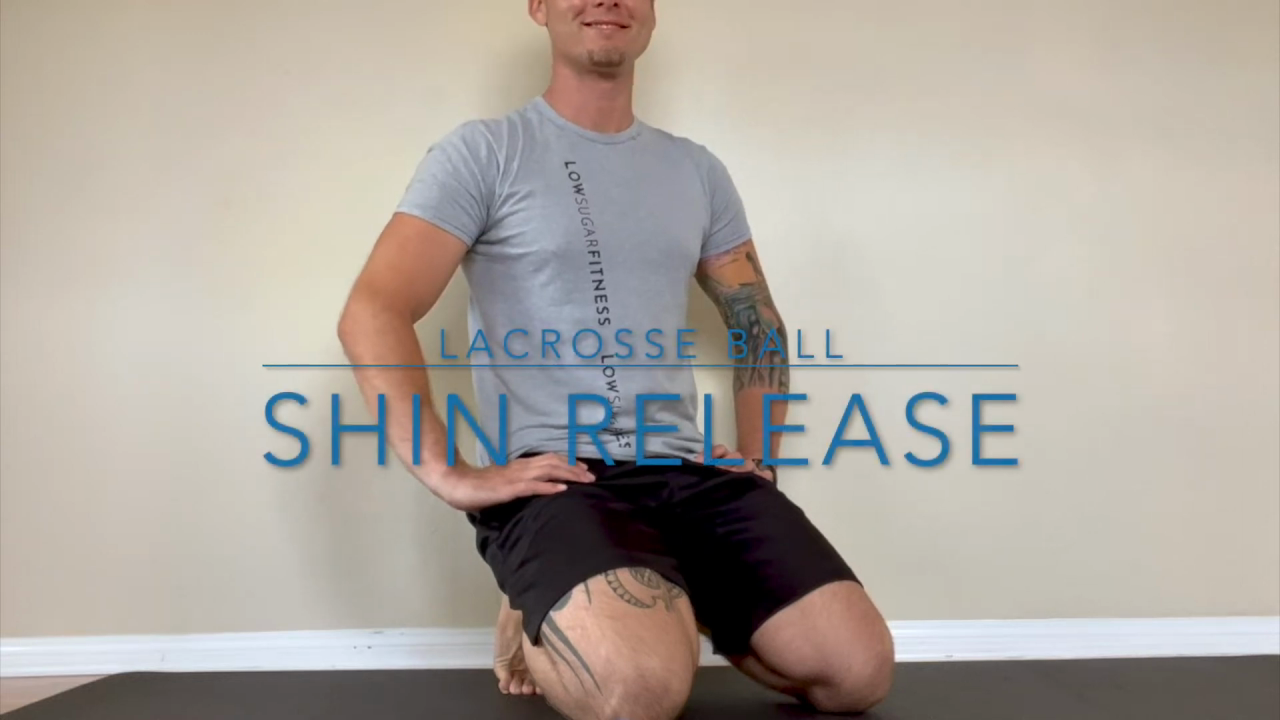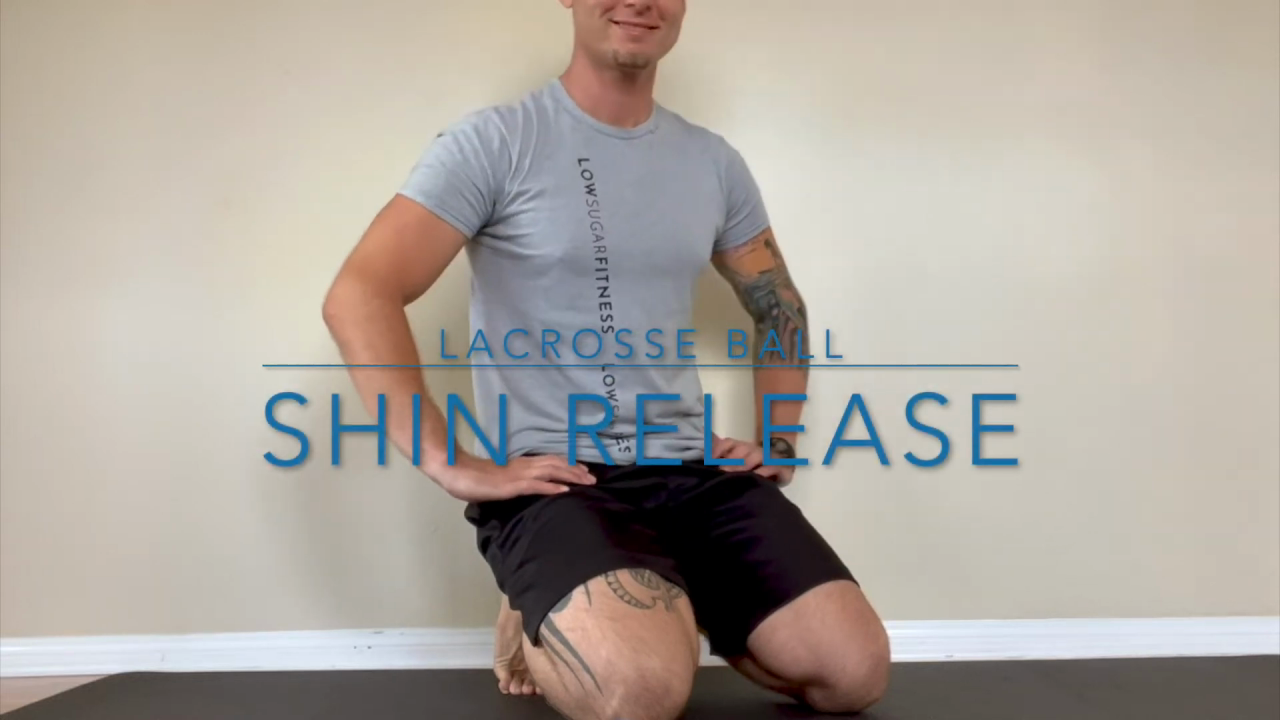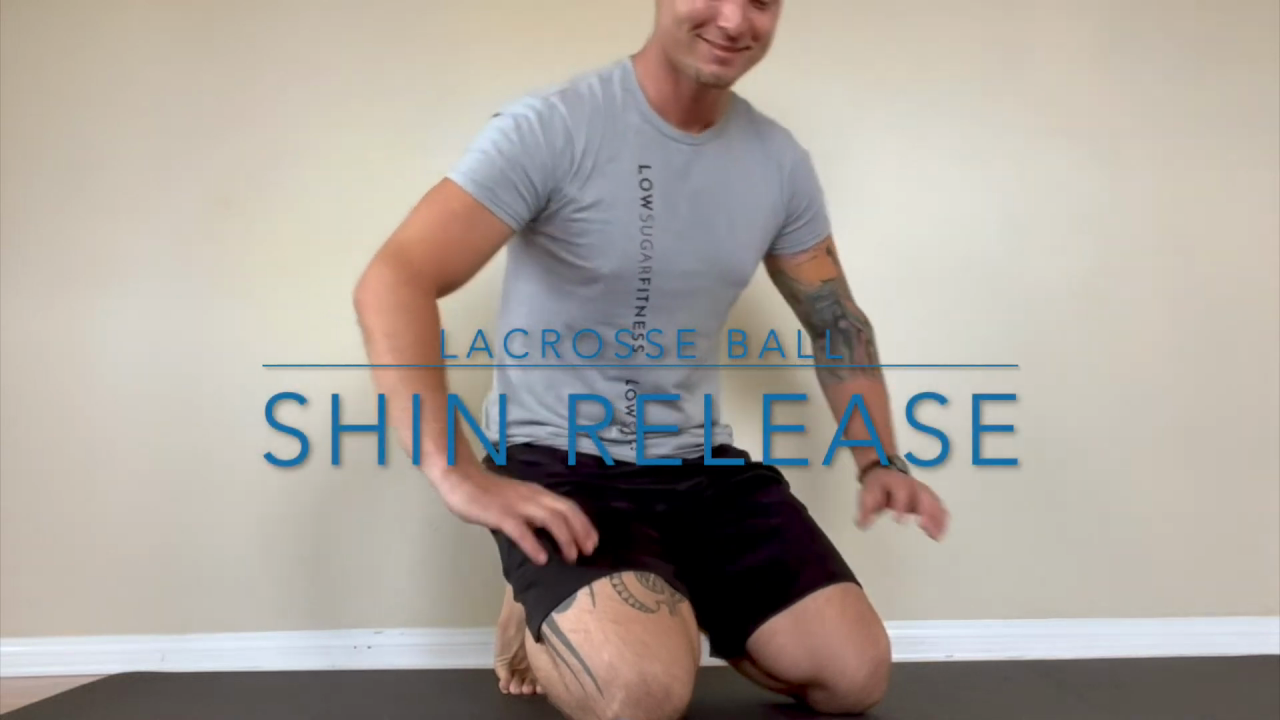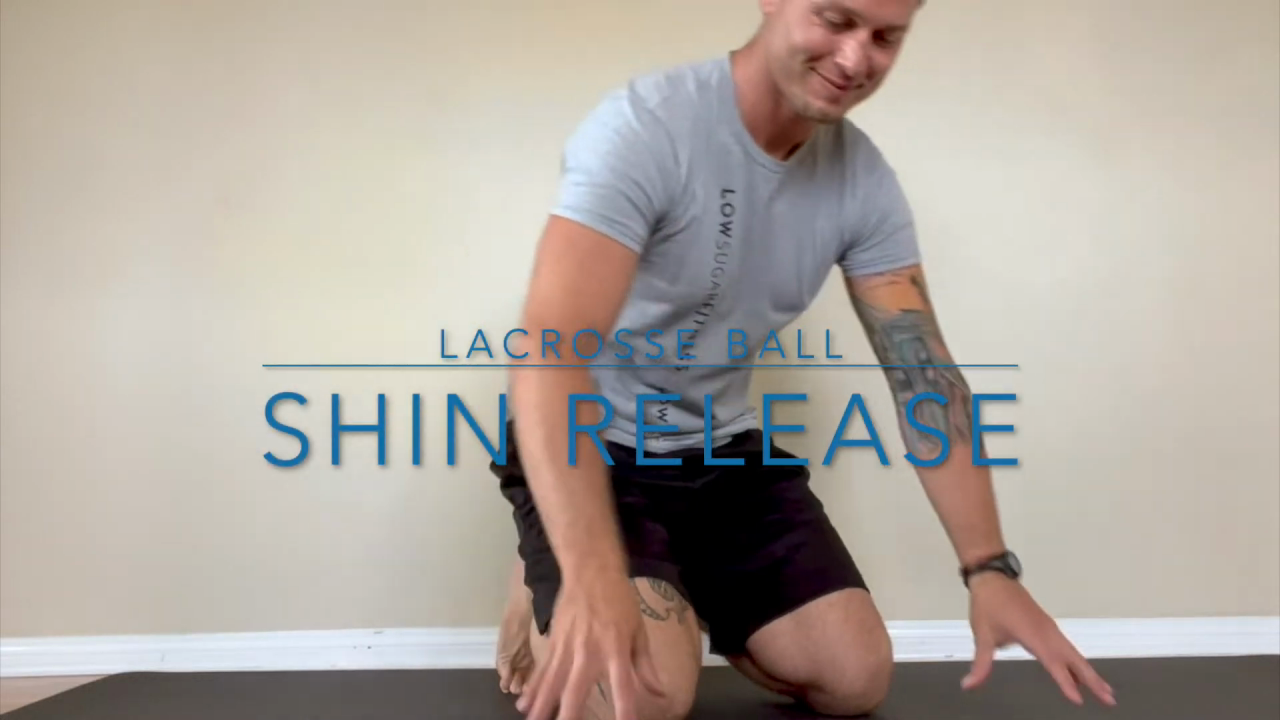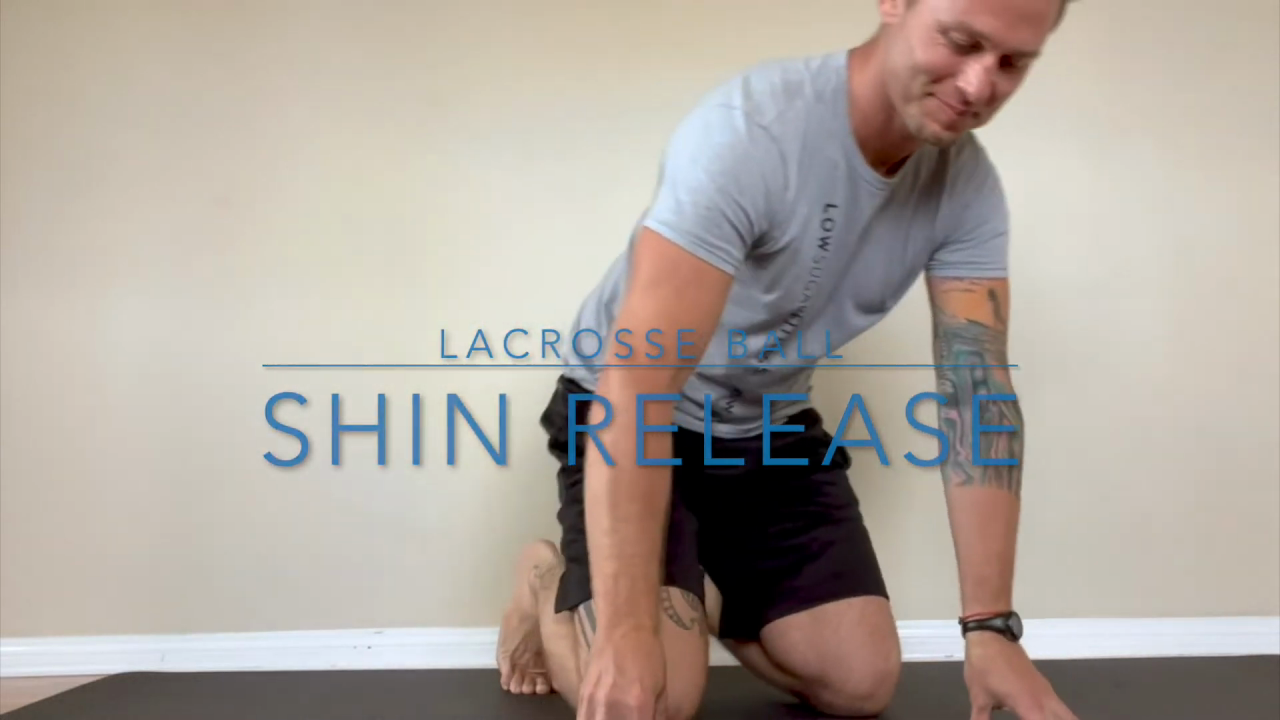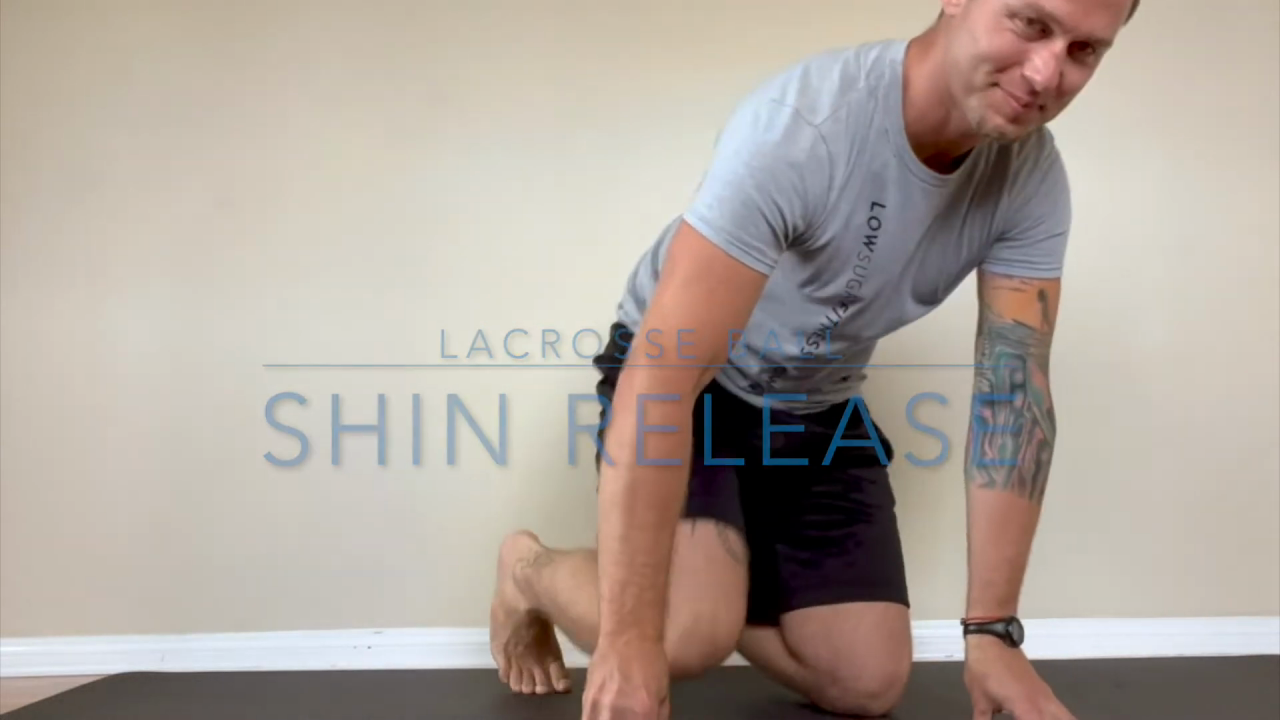
dt=0.3s
person 1, frame 1
left shoulder: (697, 170)
right shoulder: (483, 153)
left elbow: (759, 325)
right elbow: (372, 315)
left wrist: (757, 457)
right wrist: (449, 473)
left hip: (688, 470)
right hip: (551, 477)
left ankle: (670, 603)
right ankle: (542, 619)
person 1, frame 2
left shoulder: (713, 161)
right shoulder: (495, 142)
left elbow: (779, 309)
right elbow: (360, 298)
left wrist: (776, 442)
right wrist: (449, 463)
left hip: (694, 468)
right hip: (550, 476)
left ankle: (669, 603)
right ankle: (545, 619)
person 1, frame 3
left shoulder: (779, 161)
right shoulder: (551, 127)
left elbow: (836, 321)
right elbow: (393, 286)
left wrist: (878, 461)
right wrist: (458, 472)
left hip: (702, 463)
right hip: (558, 466)
left ankle: (668, 607)
right ankle: (533, 614)
person 1, frame 4
left shoulder: (863, 180)
right shoulder: (644, 128)
left elbow: (921, 370)
right elbow: (544, 346)
left wrist: (992, 572)
right wrist: (593, 568)
left hip: (723, 453)
right hip: (591, 449)
left ankle: (685, 600)
right ankle: (549, 600)
person 1, frame 5
left shoulder: (968, 187)
right shoulder: (747, 133)
left elbow: (977, 396)
right elbow: (637, 376)
left wrist: (989, 627)
right wrist: (624, 626)
left hip: (775, 434)
right hip: (638, 421)
left ankle: (690, 594)
right ankle: (544, 589)
person 1, frame 6
left shoulder: (1034, 178)
right shoulder: (799, 125)
left elbow: (1014, 397)
right elbow: (661, 374)
left wrist: (992, 630)
right wrist: (629, 635)
left hip: (820, 410)
right hip: (690, 382)
right knee: (689, 634)
left ankle: (690, 588)
right ankle: (533, 573)
